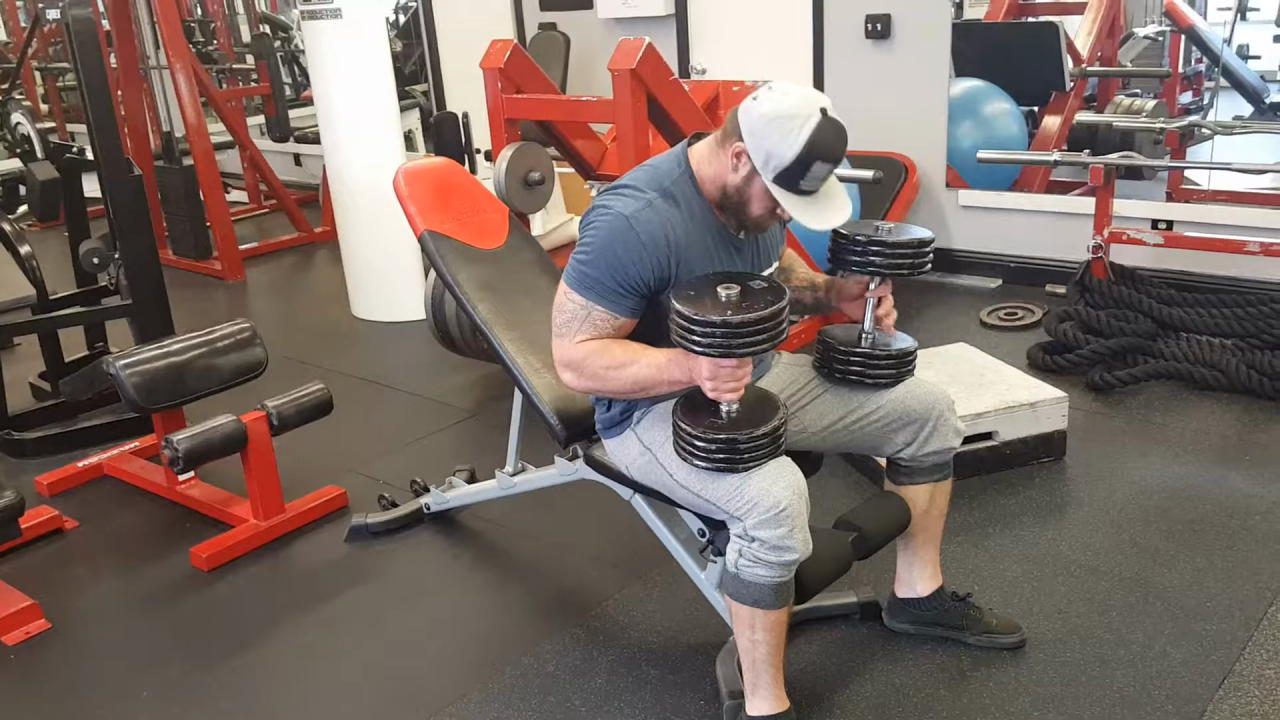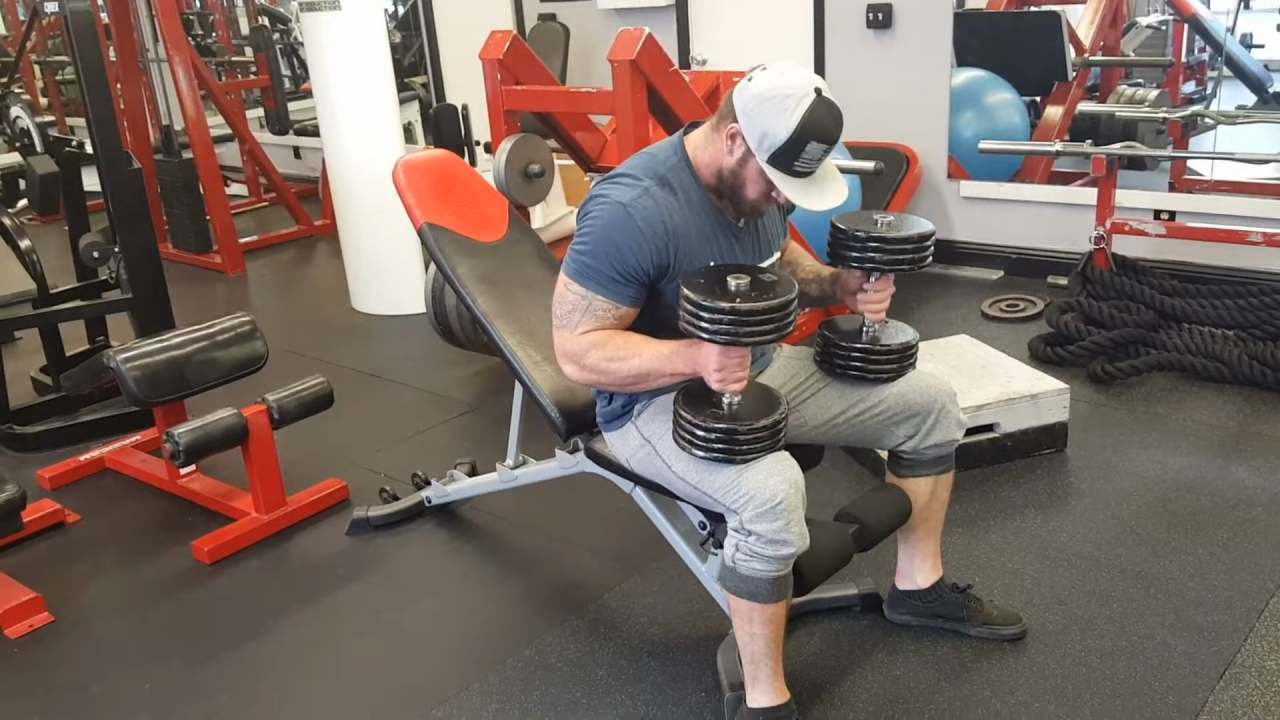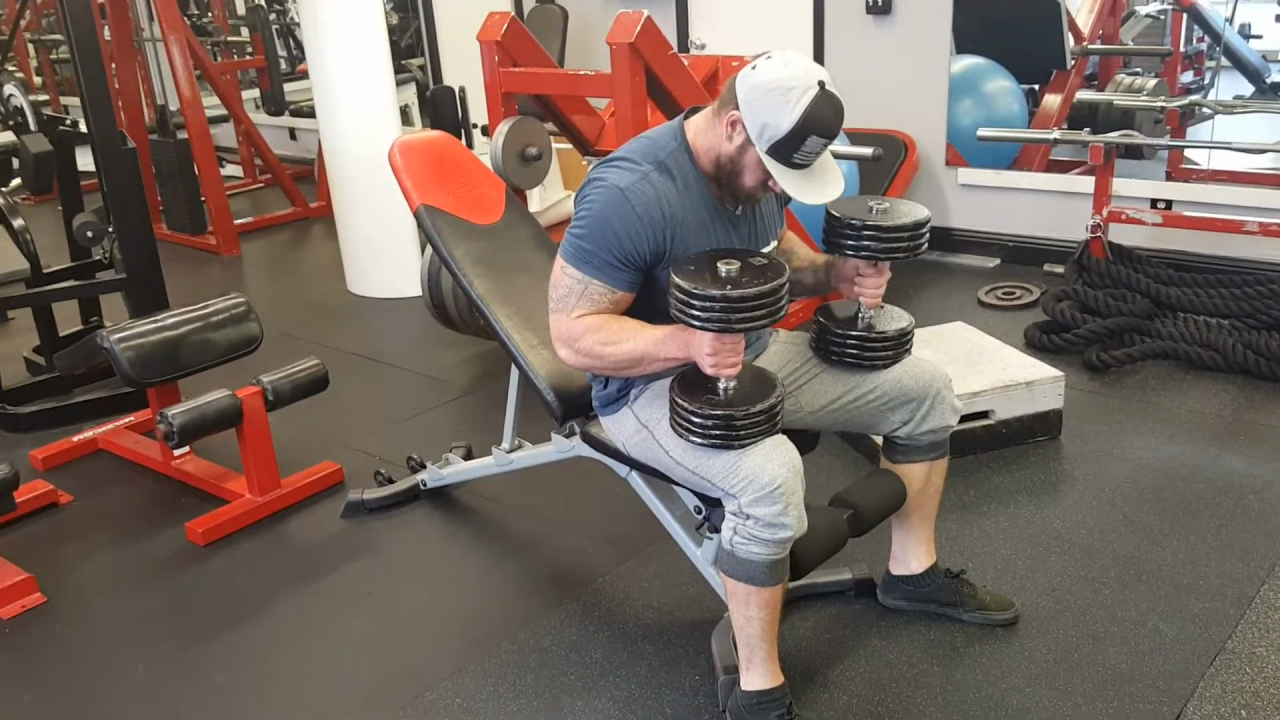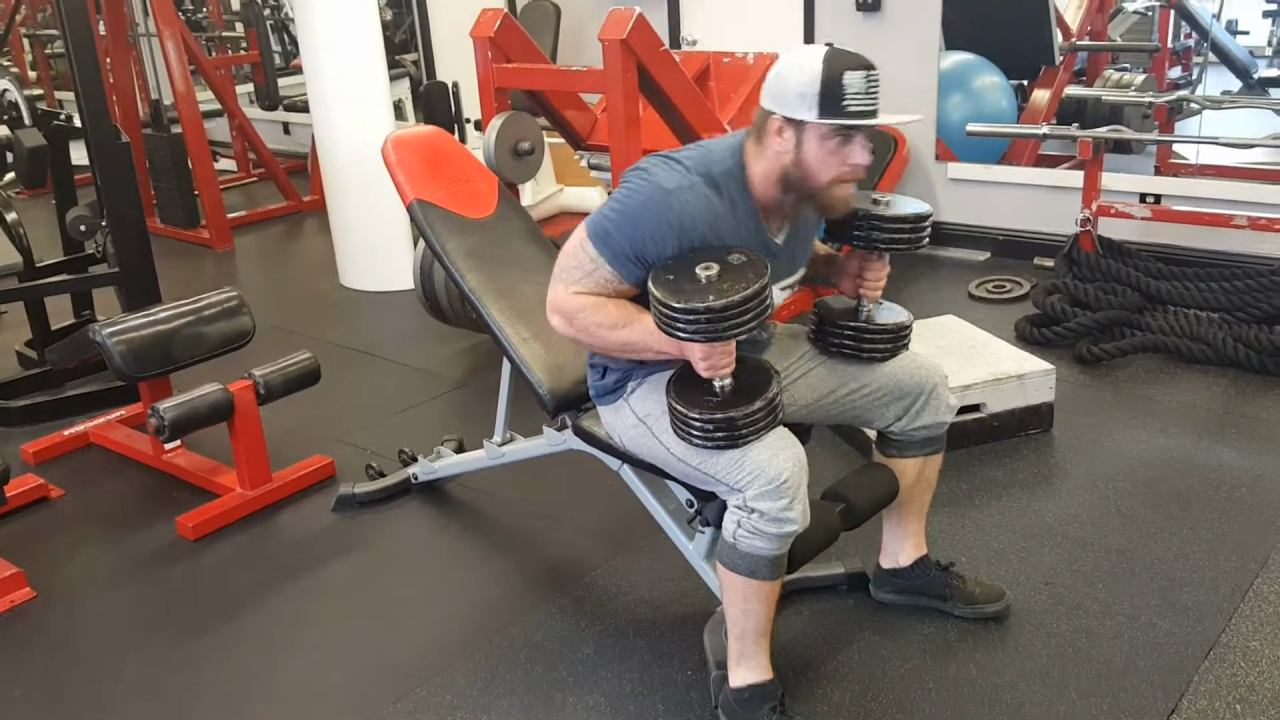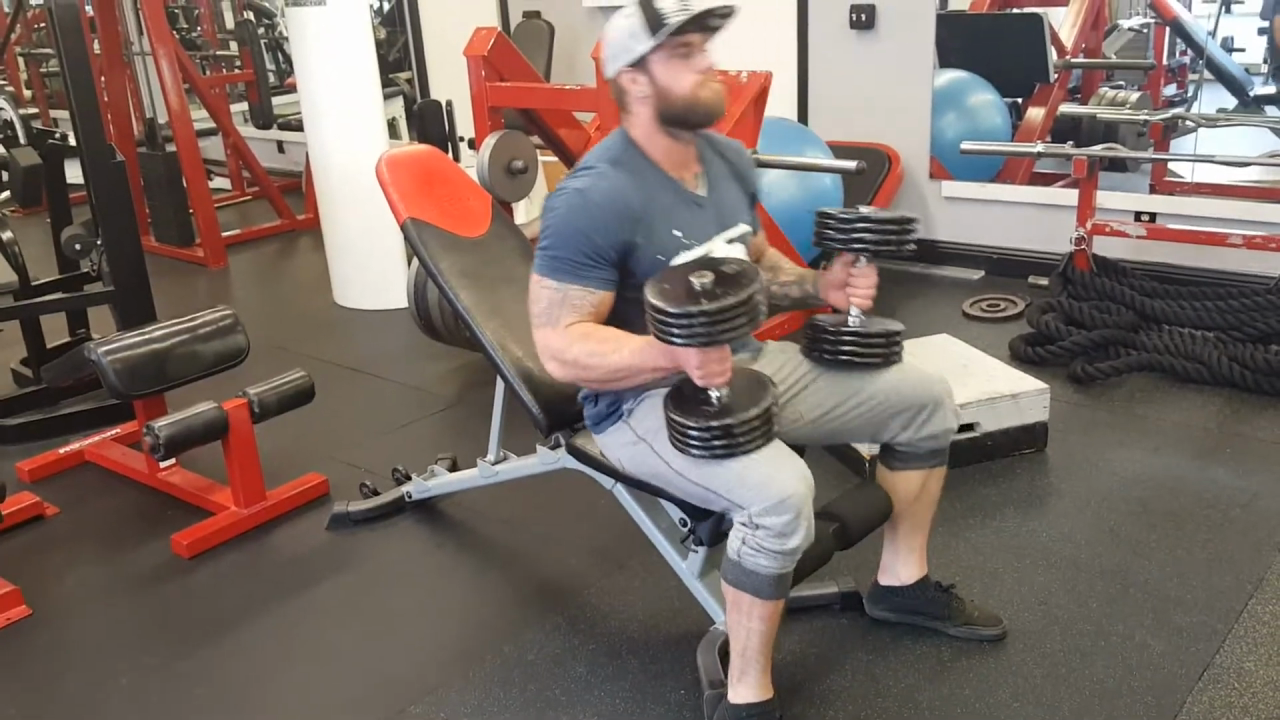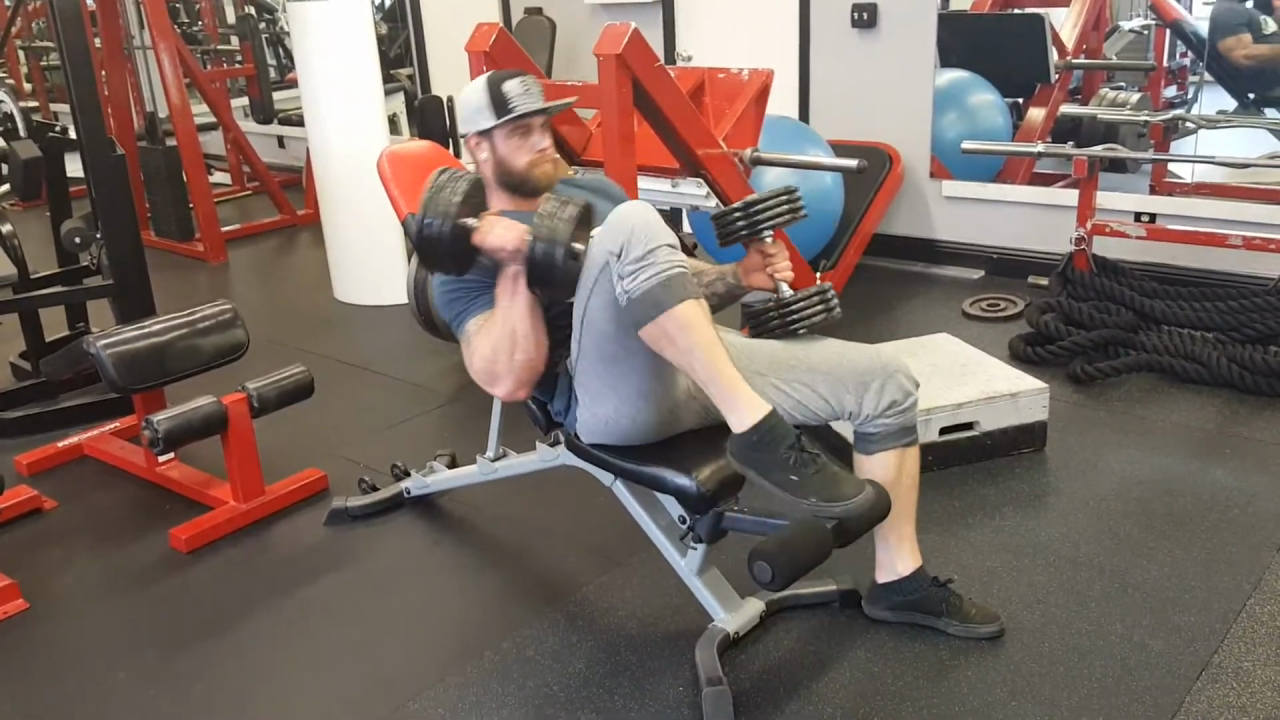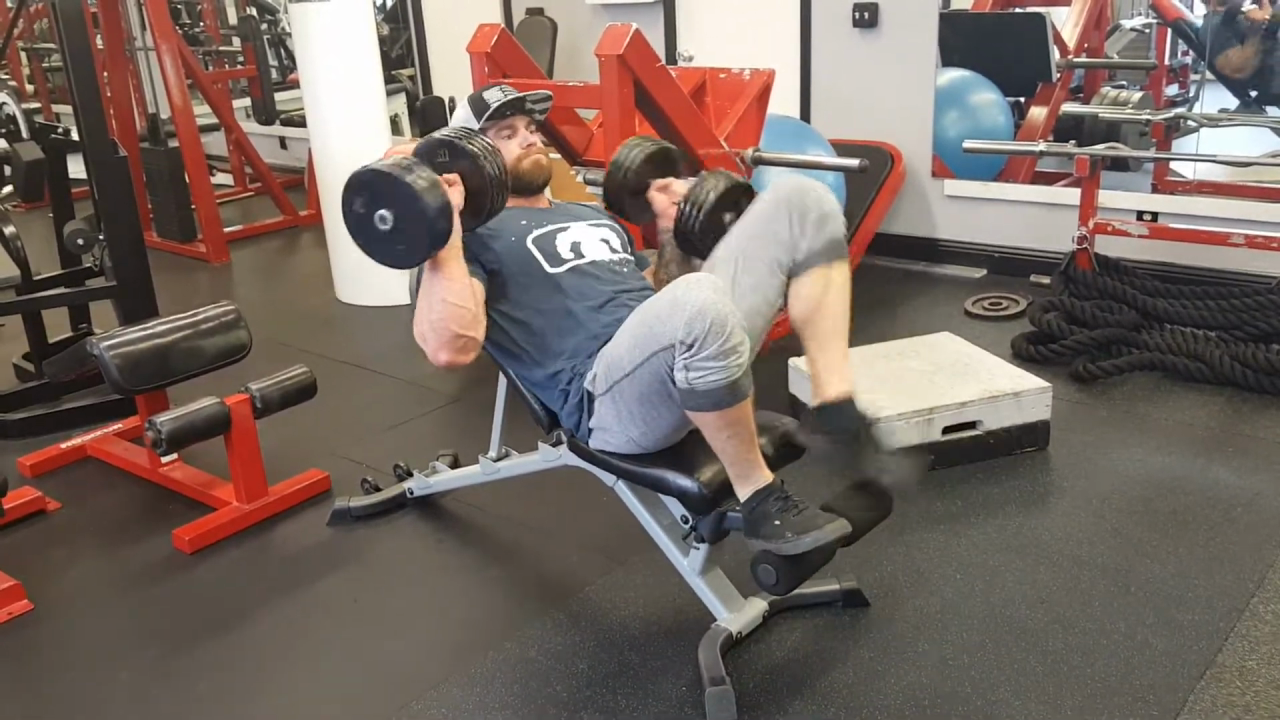
dt=0.7s
person 1, frame 1
left shoulder: (761, 189)
right shoulder: (634, 220)
right elbow: (574, 357)
left wrist: (831, 292)
right wrist: (690, 367)
left hip: (756, 376)
right hip: (656, 407)
left knee: (928, 412)
right knee: (775, 501)
left ankle: (918, 595)
person 1, frame 2
left shoulder: (758, 177)
right shoulder: (632, 209)
right elbow: (578, 351)
left wrist: (838, 285)
right wrist: (693, 358)
left hip: (760, 367)
right hip: (660, 398)
left knee: (931, 403)
right knee: (771, 495)
left ankle: (919, 586)
person 1, frame 3
left shoulder: (757, 162)
right shoulder: (629, 193)
right elbow: (573, 336)
left wrist: (832, 272)
right wrist: (686, 342)
left hip: (756, 354)
right hip: (654, 384)
left knee: (926, 390)
right knee: (771, 478)
left ankle: (912, 572)
person 1, frame 4
left shoulder: (804, 183)
right shoulder: (674, 198)
right elbow: (569, 300)
left wrist: (837, 269)
right wrist: (683, 342)
left hip: (754, 350)
right hip: (651, 377)
left knee: (922, 385)
right knee: (774, 471)
left ankle: (903, 564)
person 1, frame 5
left shoulder: (724, 158)
right shoulder: (591, 200)
right elbow: (561, 349)
left wrist: (818, 287)
right wrist: (673, 357)
left hip: (744, 364)
right hip: (644, 400)
left knee: (927, 402)
right knee: (780, 492)
left ankle: (901, 583)
person 1, frame 6
left shoulder: (596, 194)
right shoulder: (471, 257)
left elbow: (672, 279)
right elbow: (509, 381)
left wrist: (738, 278)
right wrist: (513, 268)
left hip: (693, 365)
right hip: (609, 395)
left knee: (885, 382)
right knee: (633, 226)
left ankle: (899, 580)
right ankle: (755, 429)
person 1, frame 7
left shoulder: (593, 216)
right shoulder: (475, 239)
right elbow: (450, 347)
left wrist: (671, 229)
right wrist: (445, 226)
left hip: (697, 347)
right hip: (610, 401)
left knee: (799, 199)
right knee: (698, 306)
left ankle: (837, 413)
right ankle: (759, 496)
